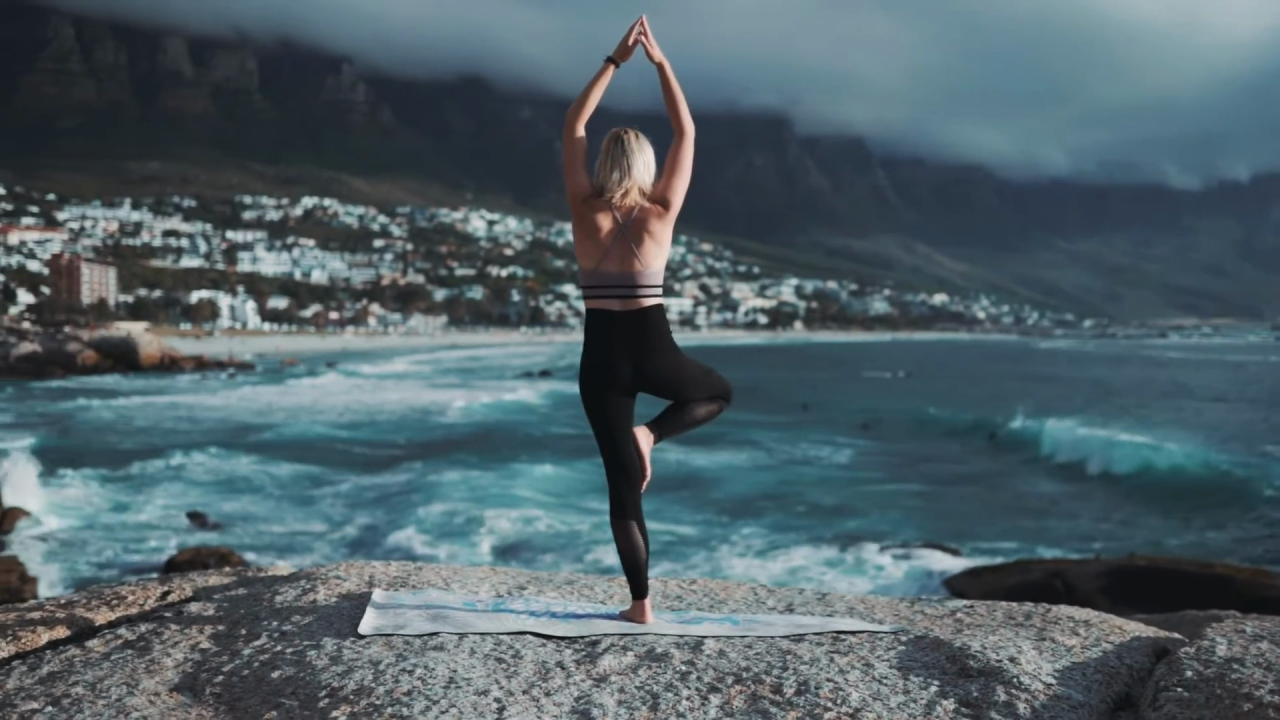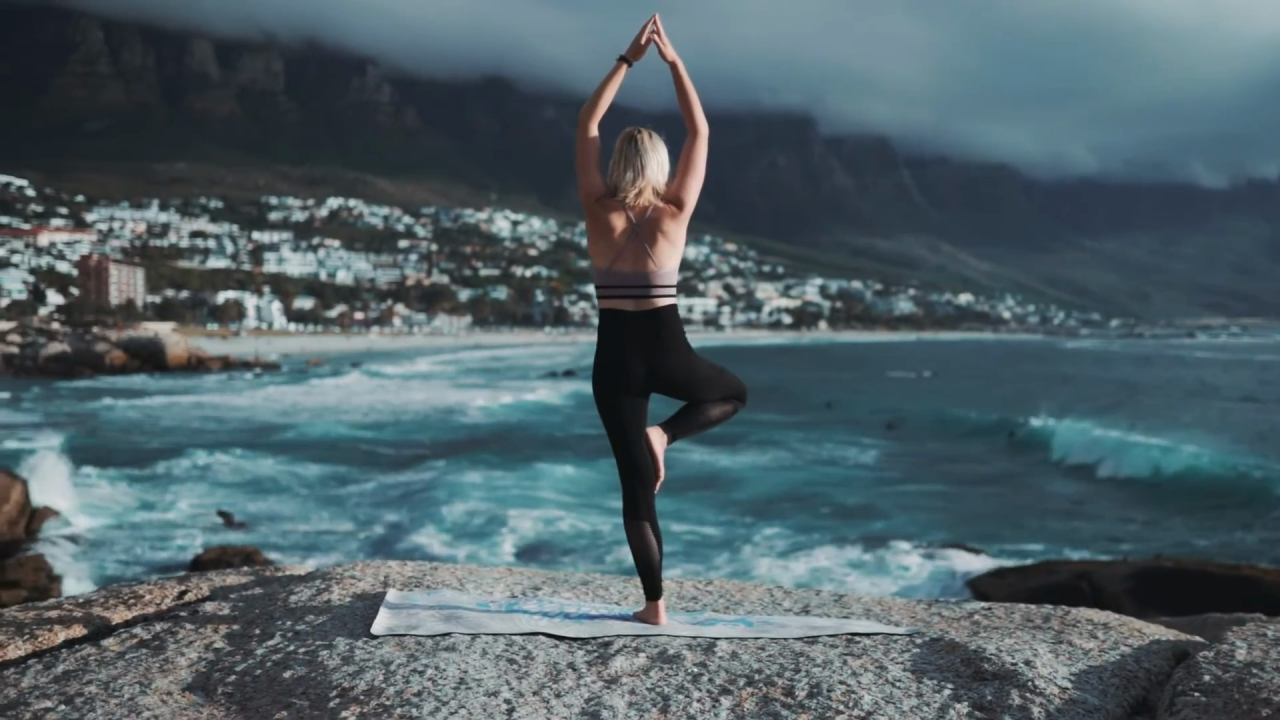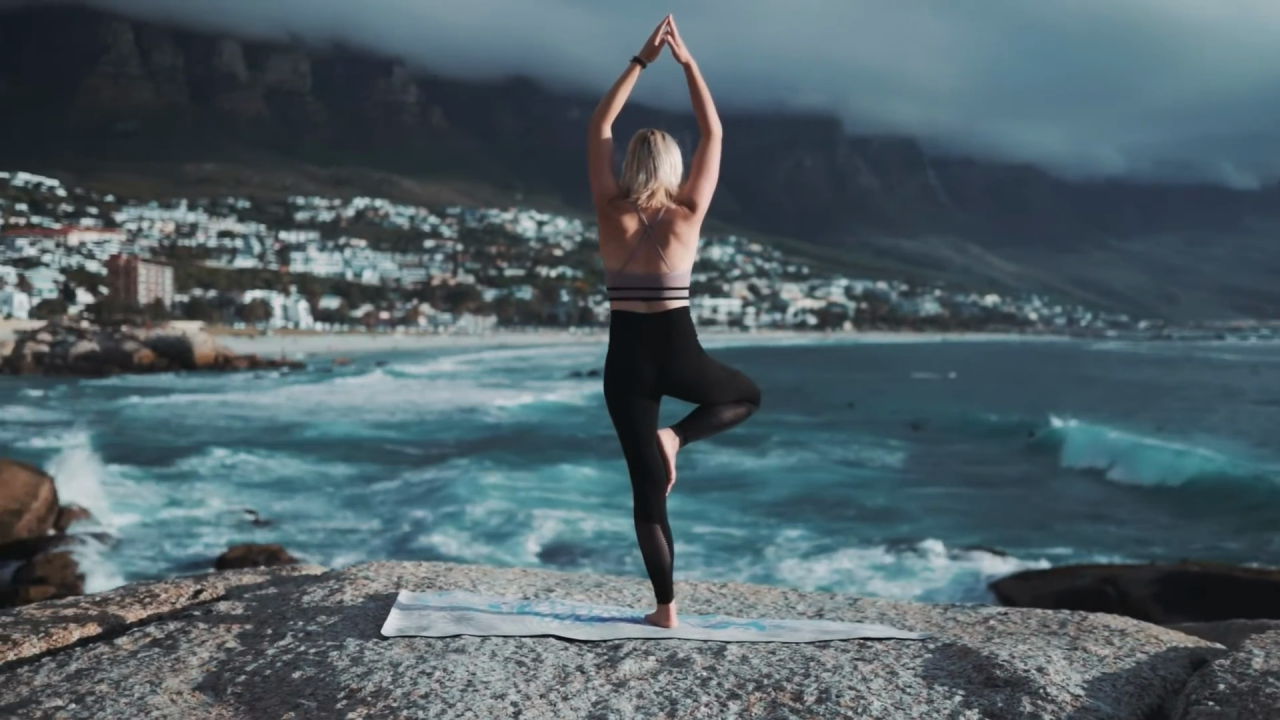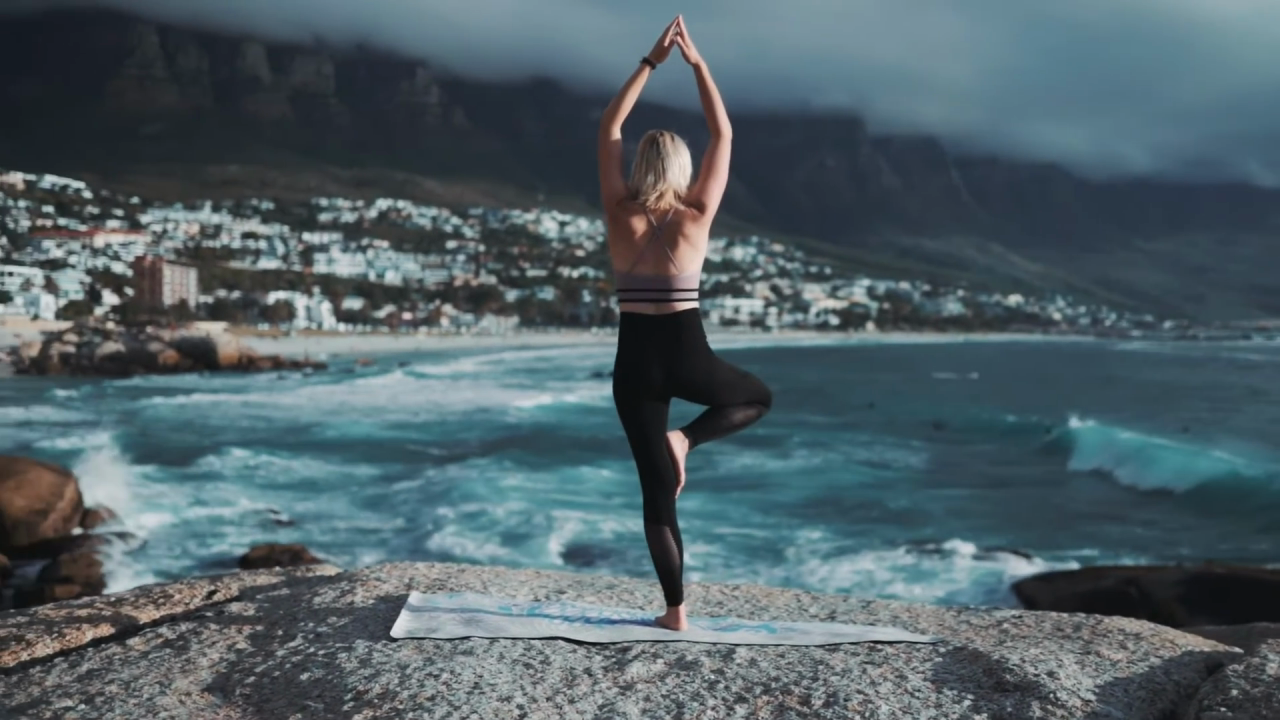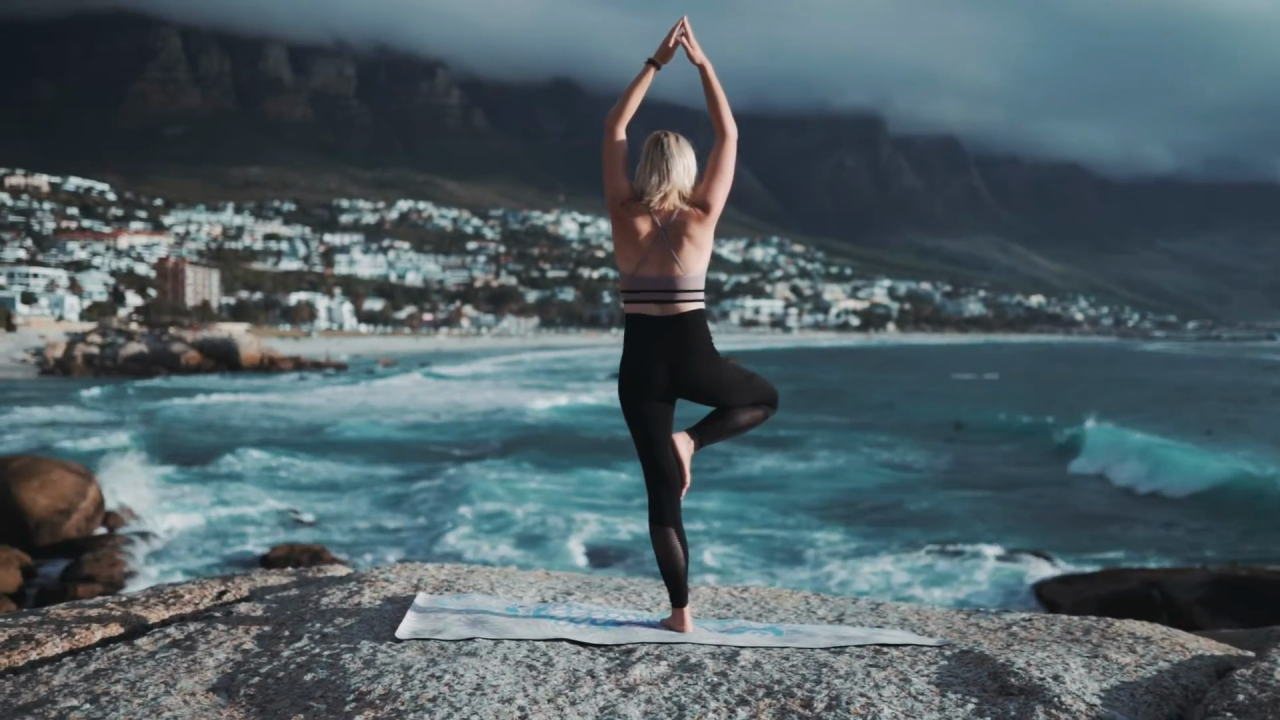
dt=0.3s
person 1, frame 1
left shoulder: (585, 212)
right shoulder: (661, 213)
left elbow: (573, 126)
right elbow: (686, 132)
left wrist: (615, 60)
right wrist: (659, 60)
left hip: (602, 358)
right hip: (653, 352)
left knee: (623, 487)
right knee: (718, 392)
left ankle: (641, 606)
right ankle: (652, 434)
person 1, frame 2
left shoulder: (598, 212)
right shoulder: (674, 214)
left elbow: (586, 126)
right elbow: (699, 131)
left wrist: (627, 59)
right wrist: (672, 60)
left hip: (615, 358)
right hip: (666, 352)
left knee: (636, 488)
right knee: (734, 393)
left ankle: (655, 607)
right ankle: (665, 434)
person 1, frame 3
left shoulder: (610, 214)
right shoulder: (687, 216)
left elbow: (599, 127)
right elbow: (714, 133)
left wrist: (641, 60)
right wrist: (687, 60)
left hip: (626, 360)
right hip: (678, 354)
left knee: (647, 490)
right knee: (747, 395)
left ankle: (665, 609)
right ankle: (677, 436)
person 1, frame 4
left shoulder: (620, 216)
right shoulder: (696, 217)
left elbow: (608, 129)
right elbow: (722, 133)
left wrist: (651, 62)
right wrist: (695, 61)
left hip: (635, 362)
right hip: (686, 357)
left knee: (656, 492)
right knee: (758, 397)
left ankle: (675, 611)
right ankle: (686, 438)
person 1, frame 5
left shoulder: (624, 216)
right shoulder: (701, 218)
left elbow: (613, 130)
right elbow: (728, 135)
left wrist: (655, 62)
right wrist: (701, 62)
left hip: (641, 363)
right hip: (692, 357)
left knee: (662, 493)
right knee: (764, 398)
left ankle: (680, 613)
right ankle: (692, 440)
